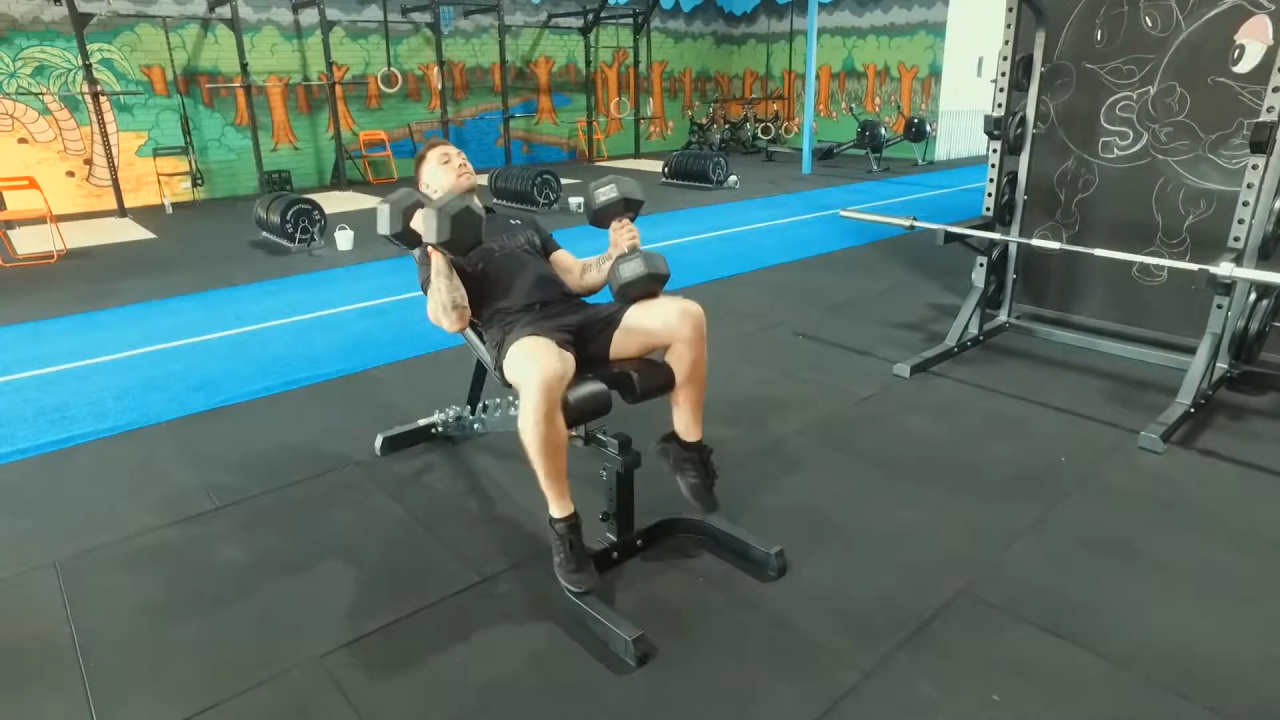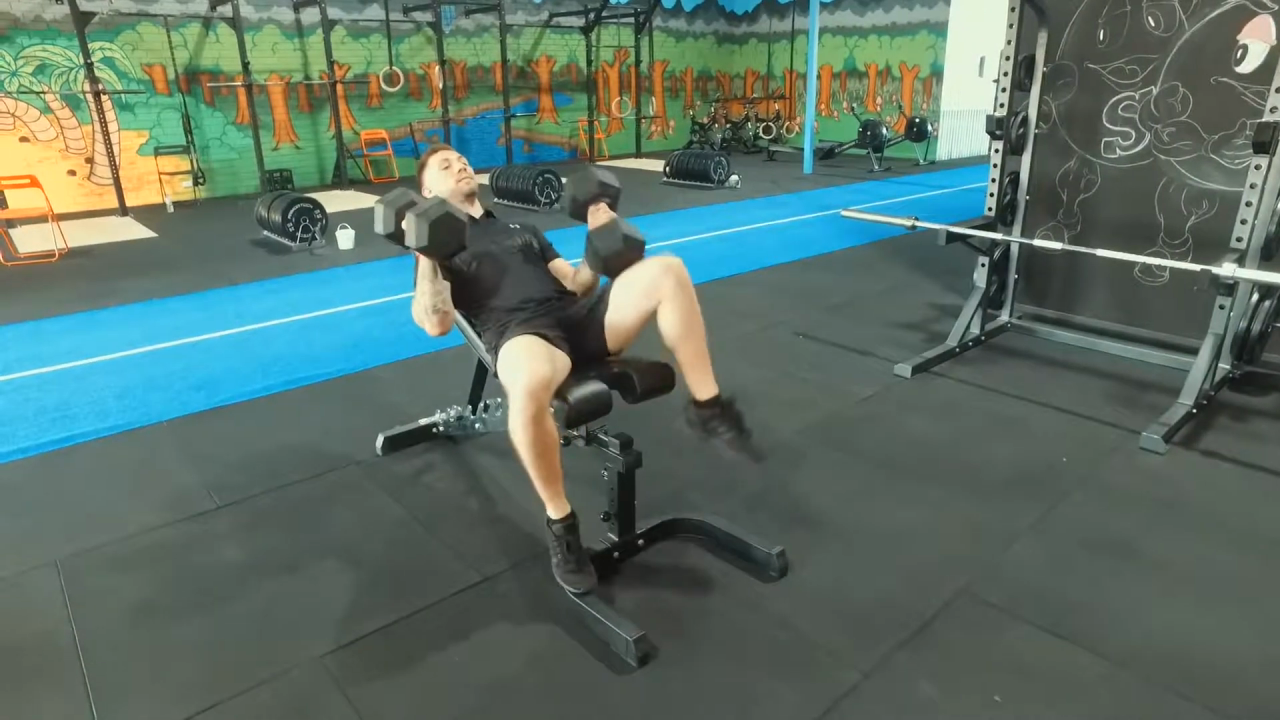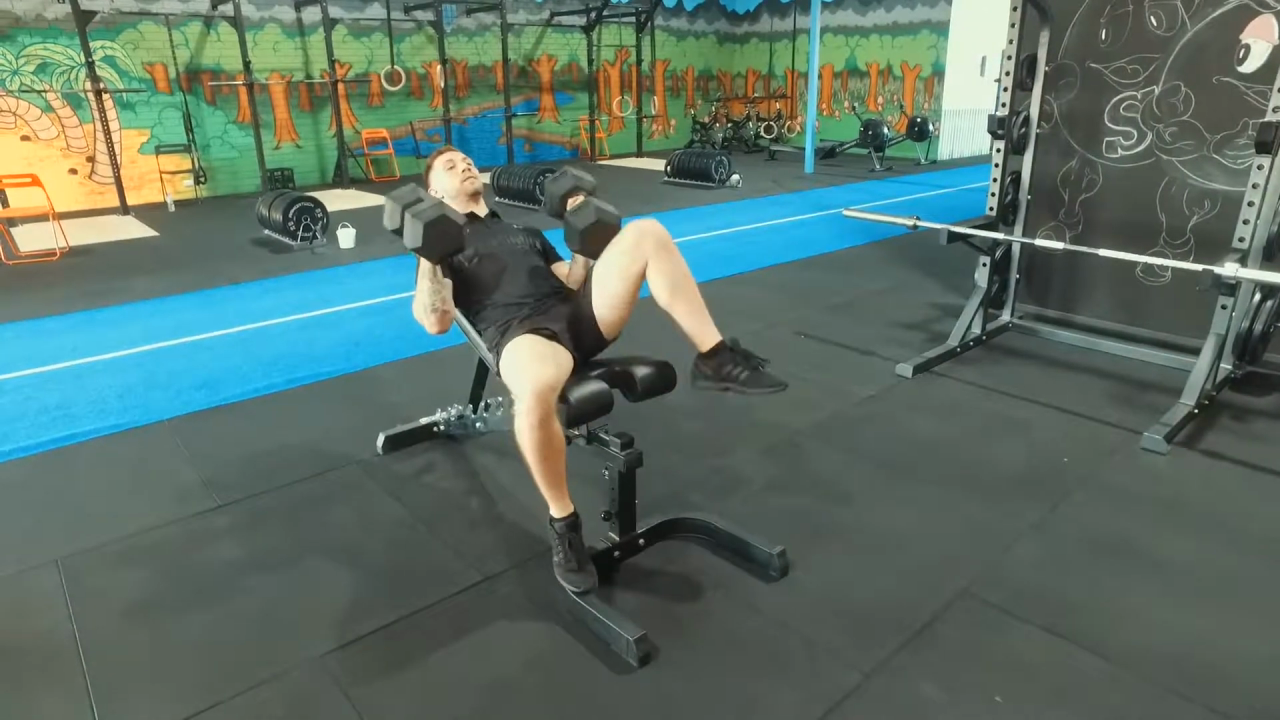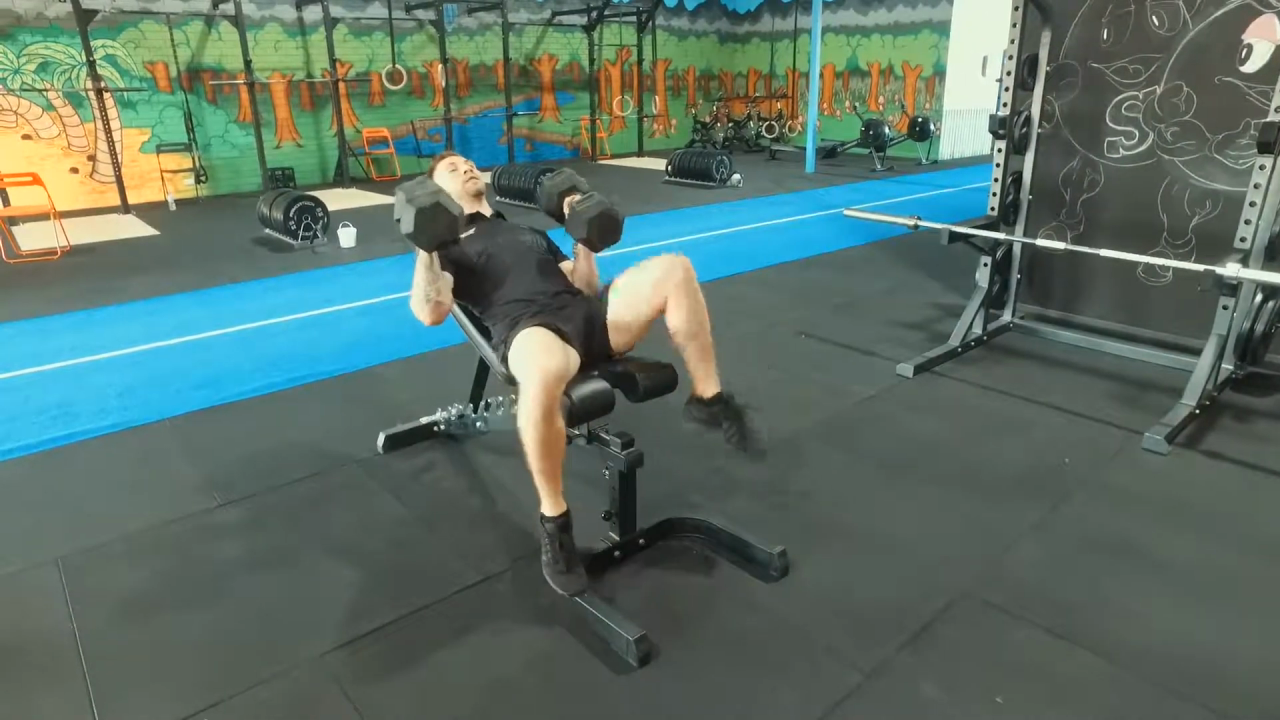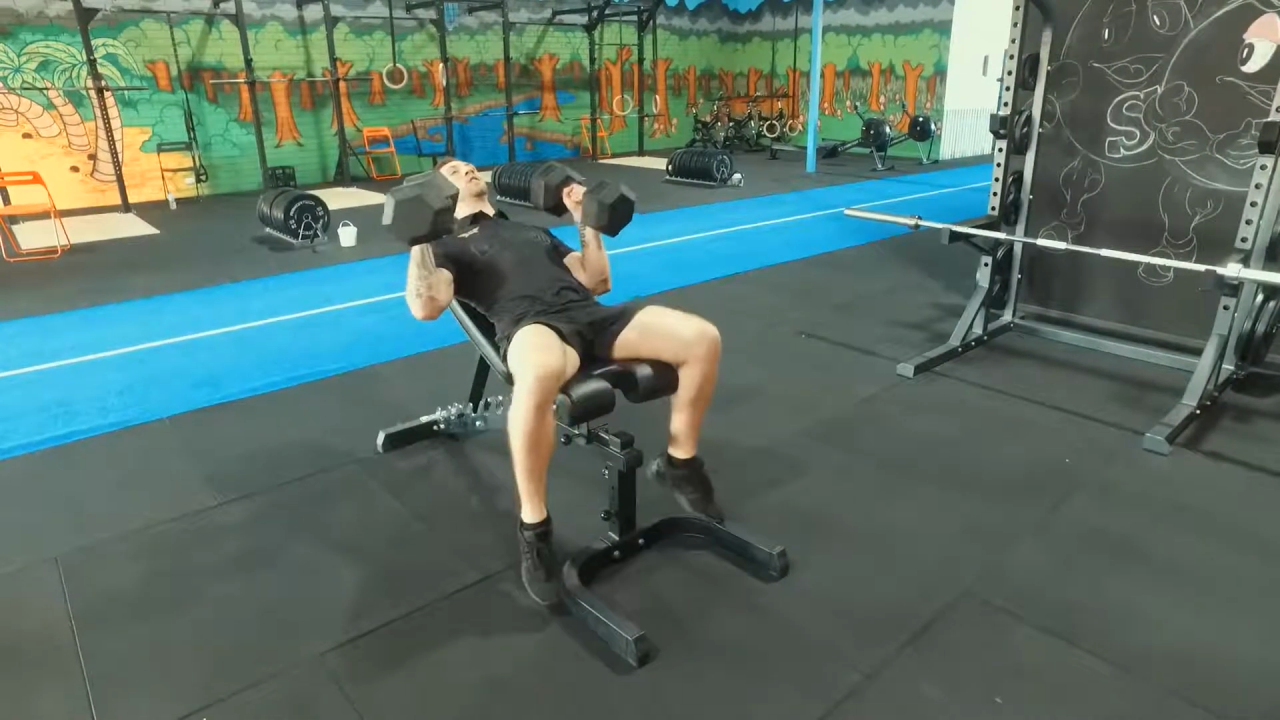
dt=0.2s
person 1, frame 1
left shoulder: (521, 223)
right shoulder: (439, 247)
left elbow: (580, 279)
right elbow: (453, 319)
left wrist: (617, 250)
right wrist: (438, 250)
left hip: (583, 319)
right hip: (523, 333)
left knee: (685, 317)
right knee: (542, 383)
left ankle: (686, 448)
right ankle: (564, 524)
person 1, frame 2
left shoulder: (522, 230)
left elbow: (576, 284)
right elbow: (435, 323)
right wrist: (425, 252)
left hip: (580, 320)
right hip: (521, 334)
left knee: (666, 272)
right knee: (530, 388)
left ankle: (708, 407)
right ankle: (561, 524)
person 1, frame 3
left shoulder: (525, 232)
right elbow: (435, 321)
left hip: (580, 317)
right hip: (522, 333)
left knee: (644, 234)
right knee: (536, 390)
left ankle: (716, 358)
right ankle: (563, 524)
person 1, frame 4
left shoulder: (531, 231)
right shoulder: (449, 249)
left elbow: (585, 287)
right elbow: (431, 312)
left hip: (587, 316)
right hip: (531, 330)
left knee: (672, 269)
right knee: (544, 378)
left ankle: (710, 402)
right ankle: (554, 519)
person 1, frame 5
left shoulder: (534, 231)
right shoulder: (450, 247)
left elbow: (598, 282)
right elbow: (425, 307)
left wrist: (584, 221)
left hip: (593, 317)
right hip: (534, 327)
left knee: (703, 339)
right knee: (539, 375)
left ankle: (679, 463)
right ankle: (533, 526)
